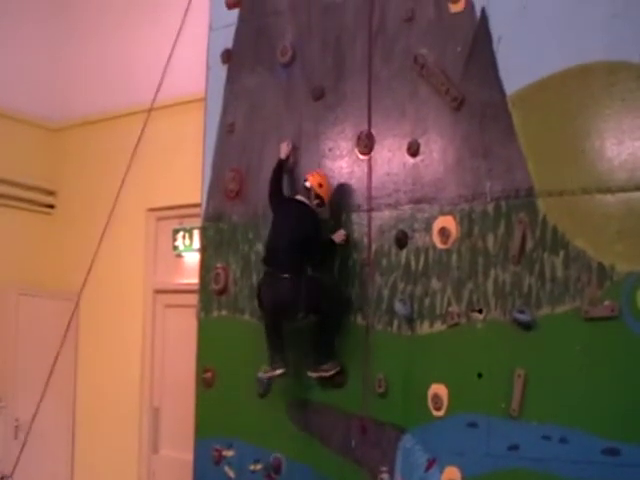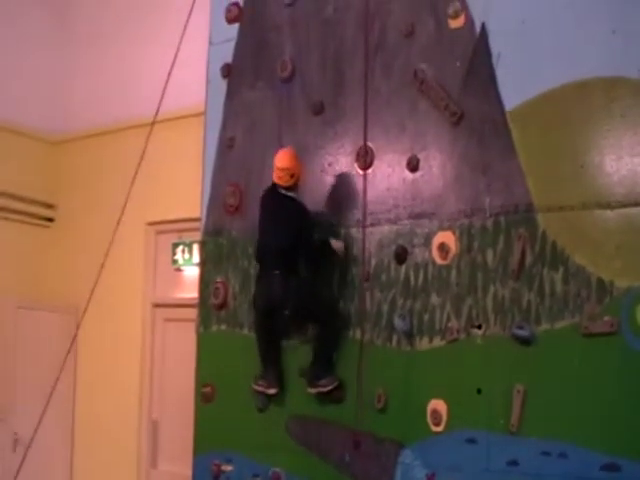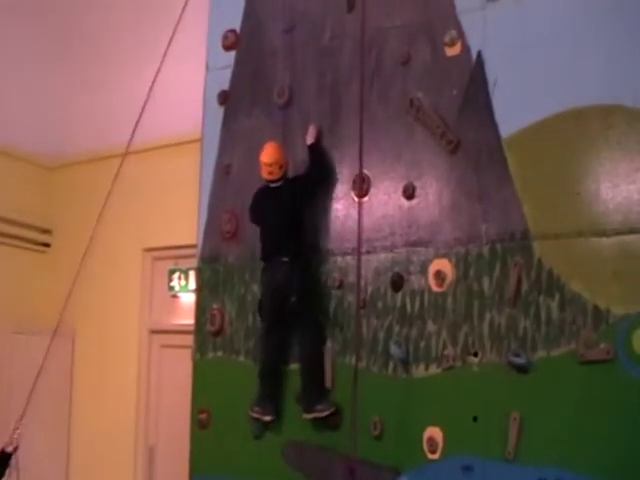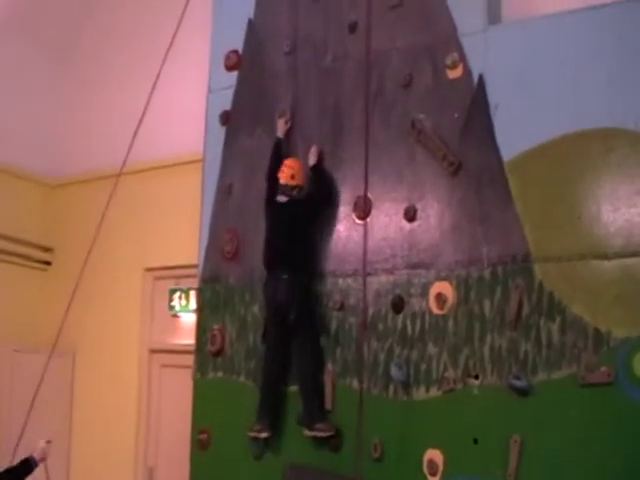
dt=0.7s
person 1, frame 1
left shoulder: (282, 205)
right shoulder: (311, 220)
left elbow: (273, 188)
right elbow: (315, 260)
left wrist: (282, 160)
right wrist: (333, 241)
left hip: (270, 285)
right hip: (294, 285)
left knee: (272, 312)
right knee: (331, 302)
left ankle: (276, 357)
right ankle: (320, 361)
person 1, frame 2
left shoulder: (267, 199)
right shoulder: (299, 212)
right elbow: (308, 253)
right wrist: (330, 245)
left hip: (265, 279)
right hip: (288, 282)
left knee: (265, 325)
right knee: (328, 319)
left ankle: (270, 376)
right ankle: (318, 375)
person 1, frame 3
left shoulder: (259, 197)
right shoulder: (296, 189)
right elbow: (322, 173)
right wrist: (312, 143)
left hip: (270, 271)
right hip: (294, 269)
left knee: (272, 337)
right knee: (309, 334)
left ankle: (266, 402)
right ankle: (313, 400)
person 1, frame 4
left shoulder: (271, 206)
right shoulder: (304, 209)
left elbow: (271, 174)
right elbow: (323, 193)
left wrist: (280, 138)
right wrist: (314, 164)
left hip: (273, 284)
right hip: (296, 285)
left knee: (274, 353)
right knee: (306, 352)
left ankle: (264, 420)
right ankle: (314, 418)
